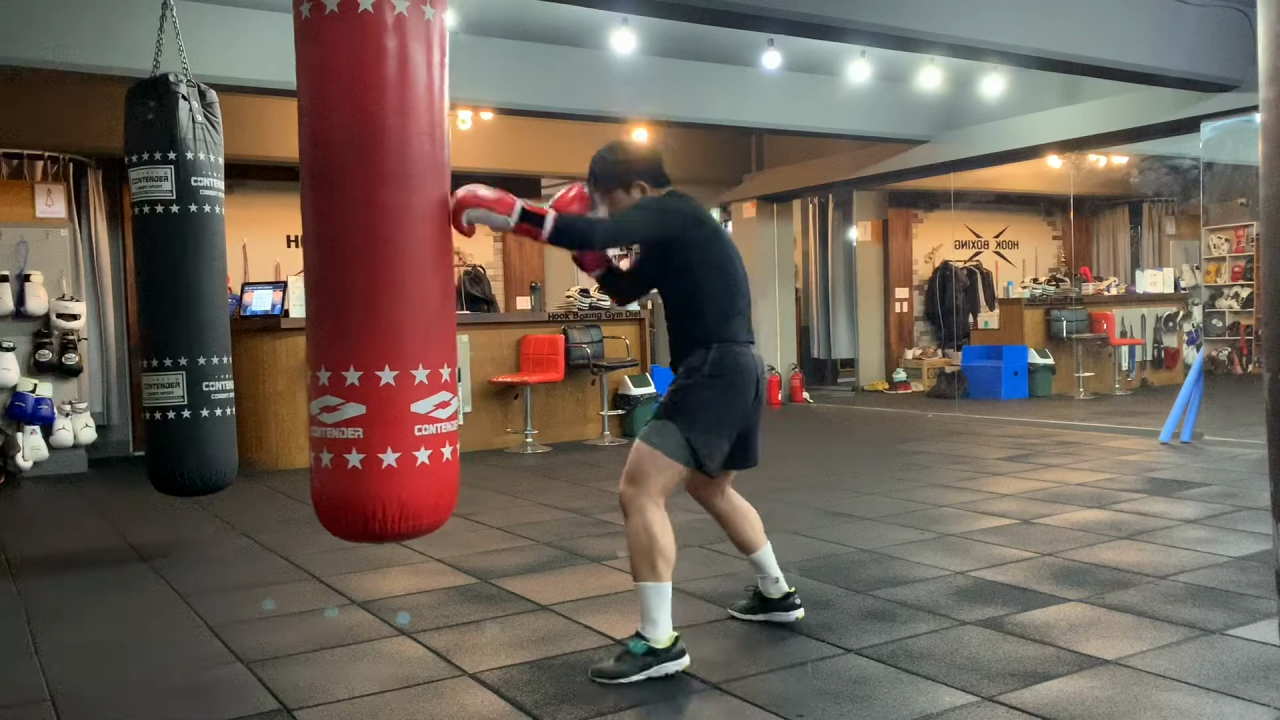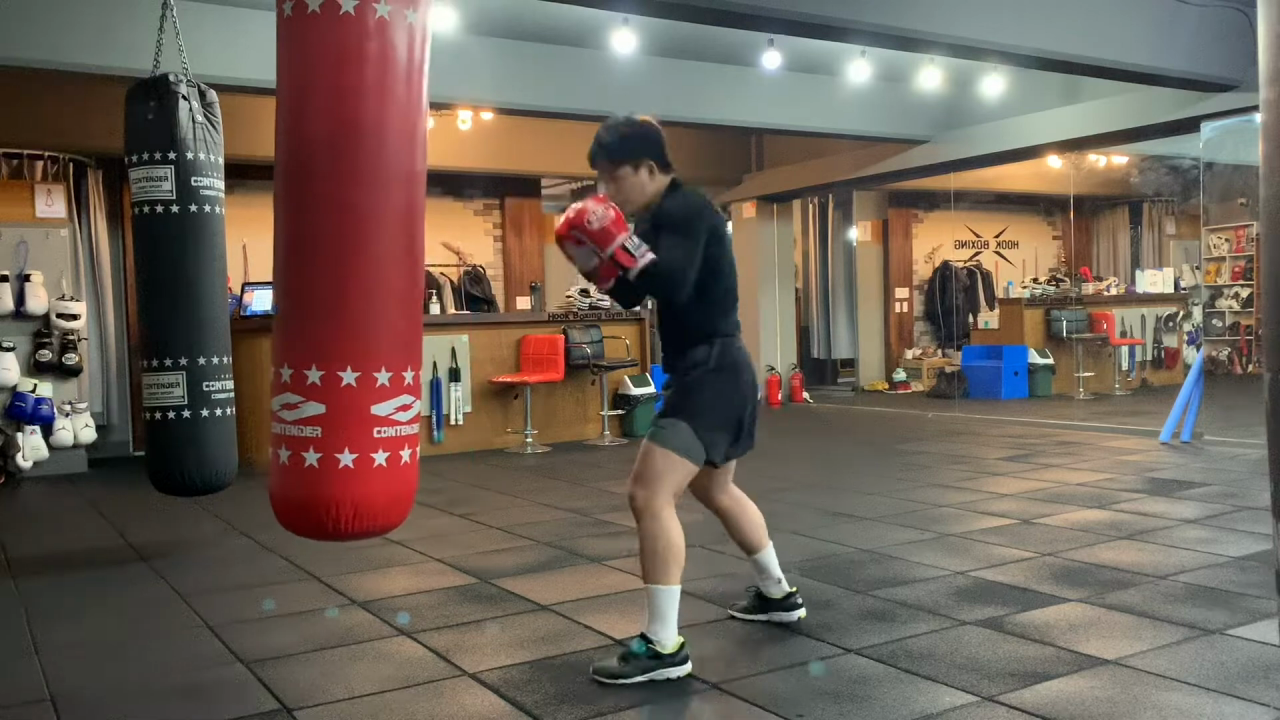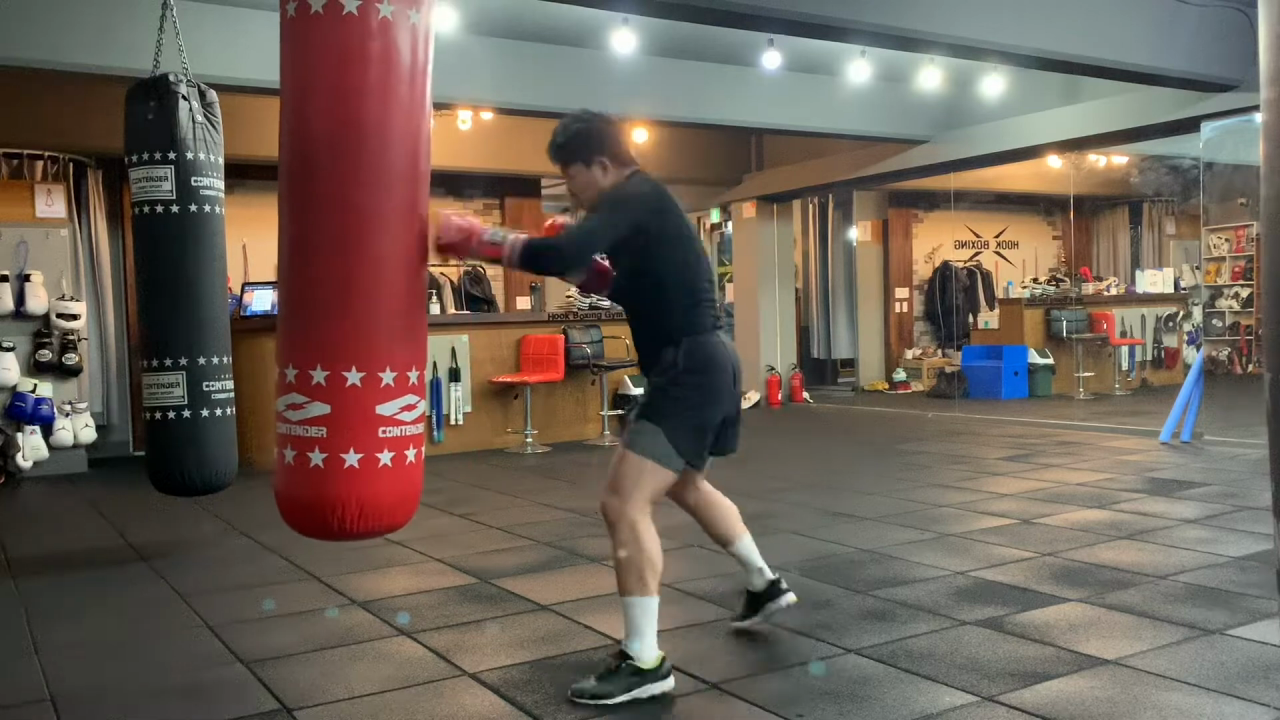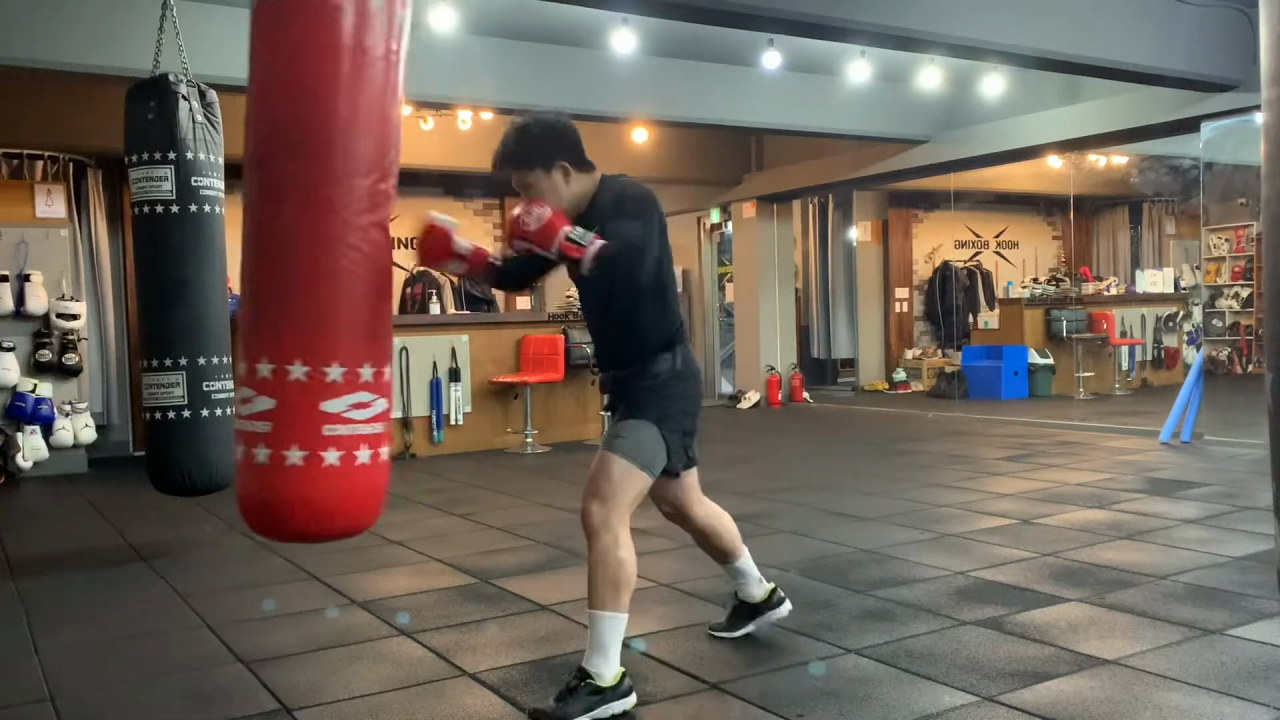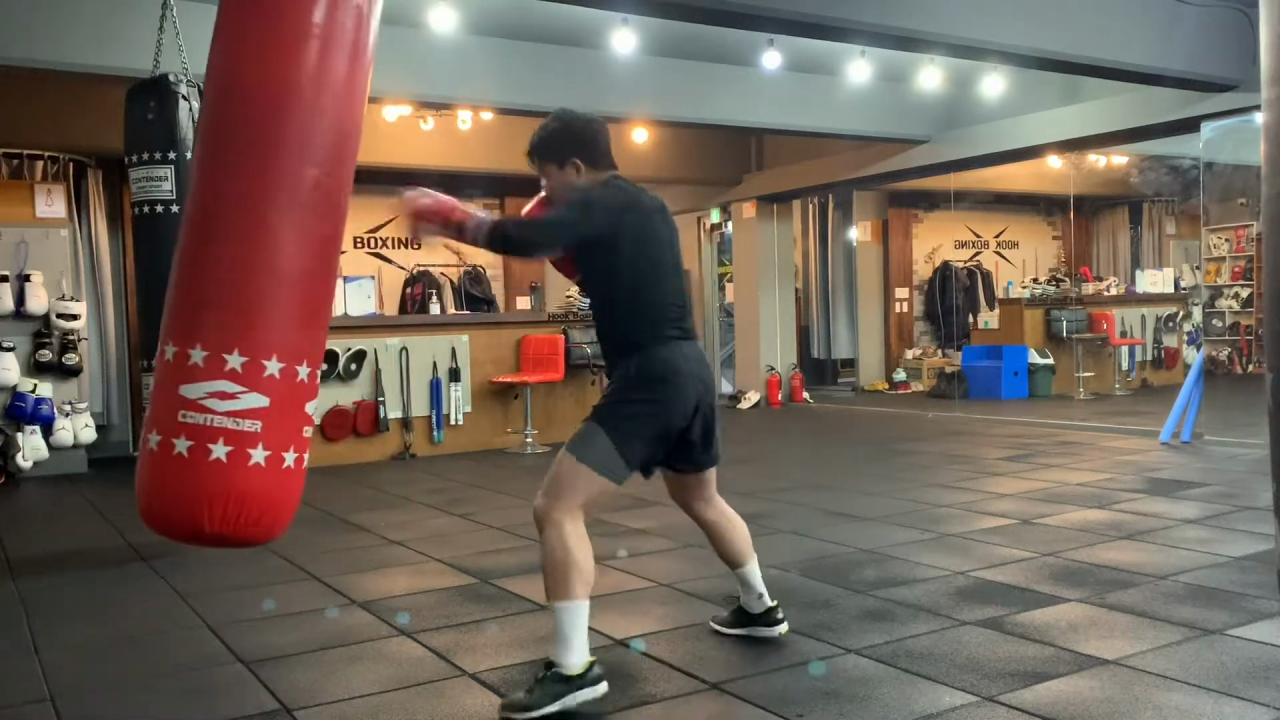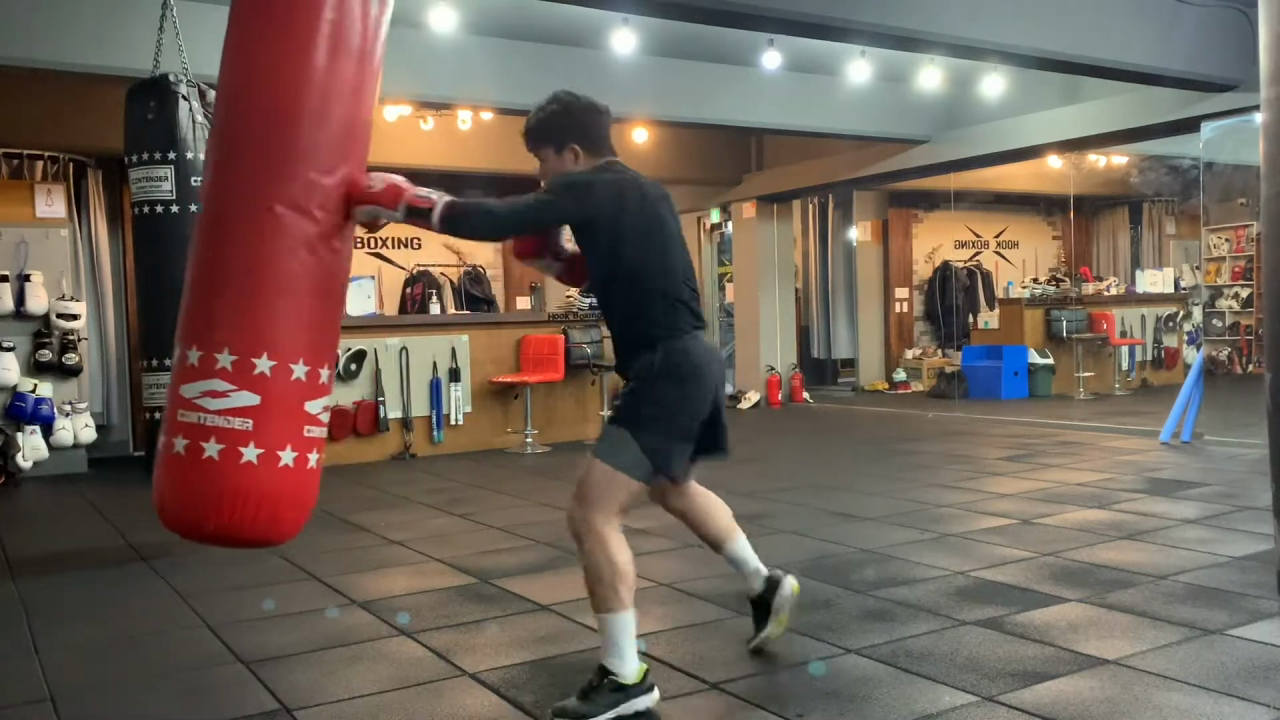
dt=0.4s
person 1, frame 1
left shoulder: (671, 210)
right shoulder: (674, 228)
left elbow: (587, 237)
right elbow: (626, 290)
left wrist: (508, 211)
right wrist: (588, 253)
left hip: (715, 375)
right hip: (735, 372)
left knee: (638, 495)
right knee: (712, 491)
left ankle: (658, 642)
right ankle: (778, 594)
person 1, frame 2
left shoulder: (684, 207)
right shoulder: (666, 214)
left elbow: (670, 285)
right elbow: (630, 292)
left wrist: (611, 240)
right wrist: (592, 255)
left hip: (710, 369)
right hip: (713, 369)
left knee: (649, 494)
right knee: (715, 489)
left ankle: (664, 645)
right ankle: (777, 593)
person 1, frame 3
left shoulder: (638, 196)
right shoulder: (636, 203)
left elbow: (568, 247)
right elbow: (625, 284)
left wrist: (483, 239)
right wrist: (588, 272)
left hip: (692, 369)
right hip: (700, 366)
left knee: (625, 506)
right knee: (687, 486)
left ankle: (643, 663)
right ankle: (765, 586)
person 1, frame 4
left shoulder: (629, 201)
right shoulder: (572, 213)
left elbow: (634, 275)
right elbow: (518, 275)
left wrist: (563, 238)
right wrist: (462, 252)
left hip: (663, 380)
right hip: (635, 382)
left knee: (602, 511)
right knee: (683, 502)
right ankle: (759, 595)
person 1, frame 5
left shoulder: (597, 202)
right shoulder: (646, 206)
left elbow: (522, 239)
left wrist: (441, 213)
right wrist: (570, 251)
left hip: (649, 378)
right hip: (689, 370)
left knee: (556, 508)
right knee: (700, 497)
left ankle: (570, 670)
right ankle: (759, 607)
person 1, frame 6
left shoulder: (593, 191)
right shoulder: (642, 191)
left elbow: (517, 221)
left wrist: (403, 199)
right wrist: (557, 258)
left hip: (669, 373)
right hip: (692, 364)
left knee: (592, 515)
right knee: (676, 489)
right ankle: (763, 585)
